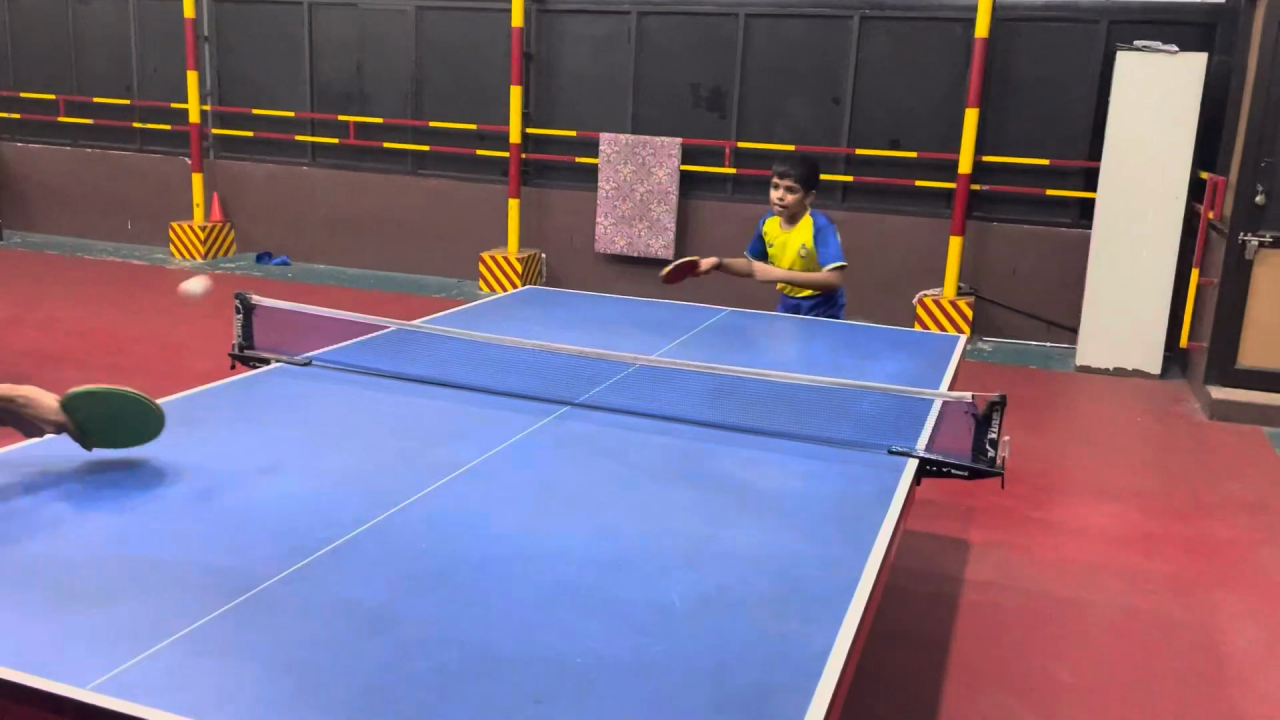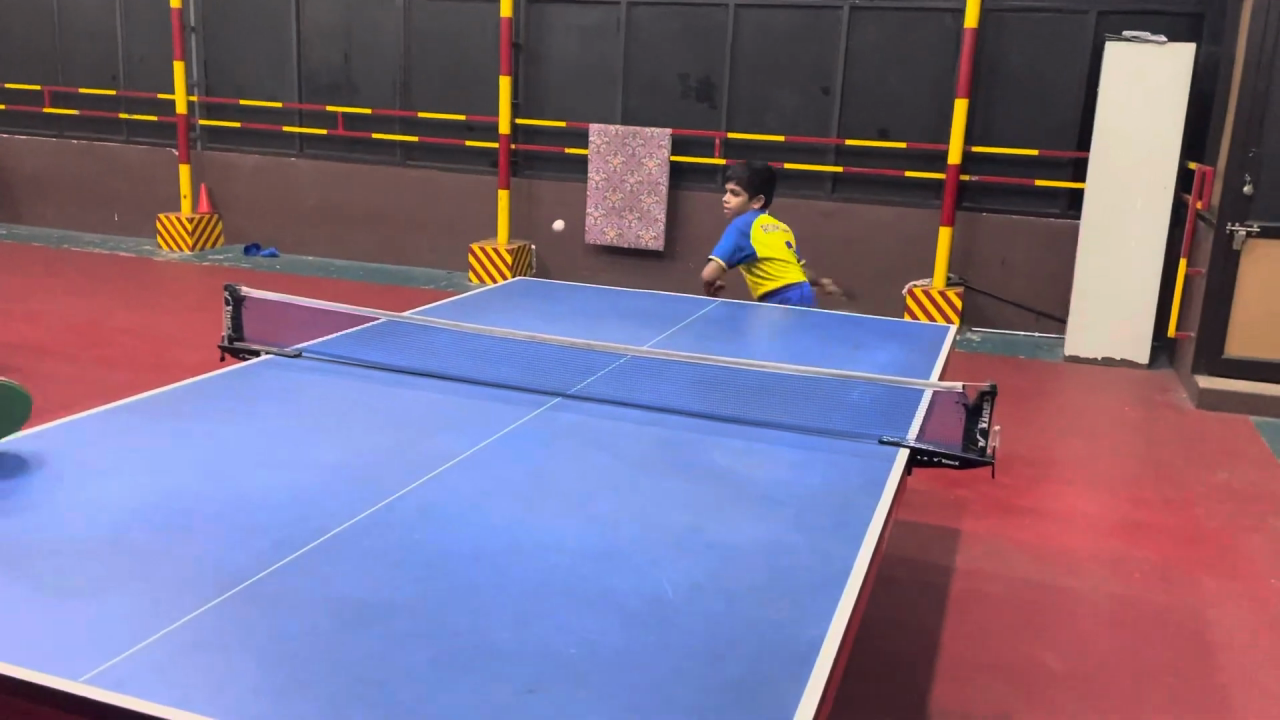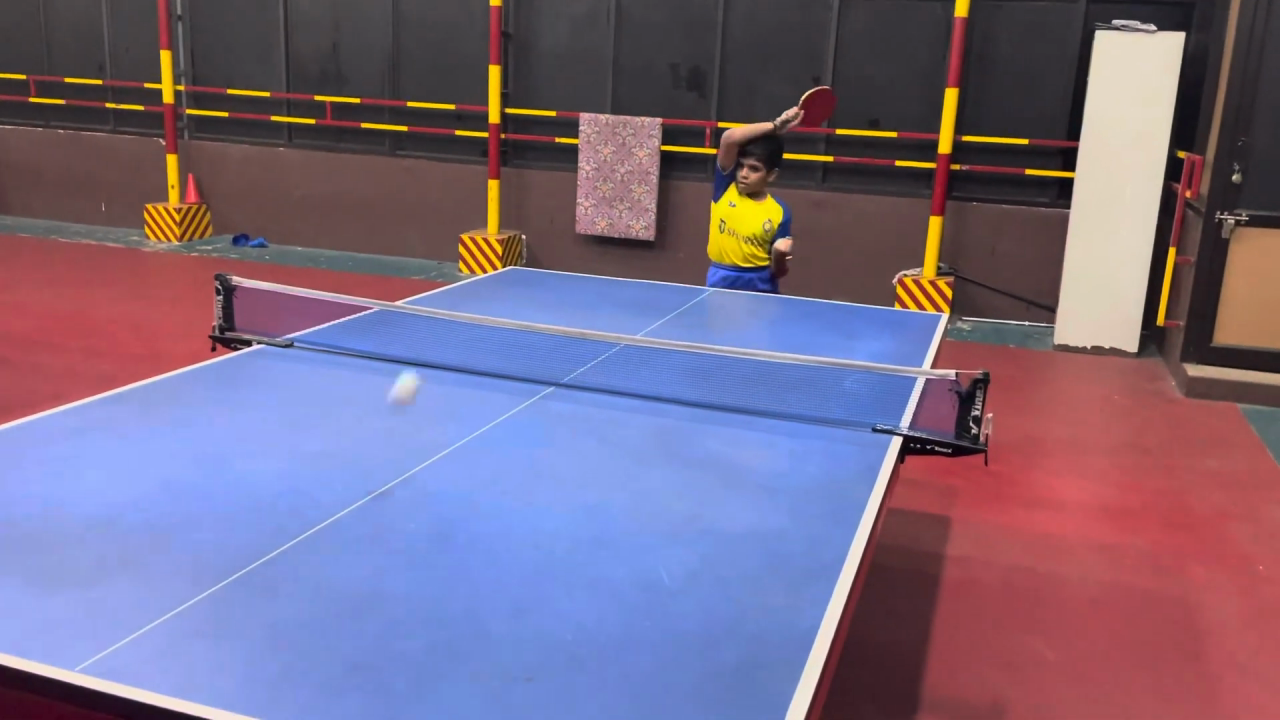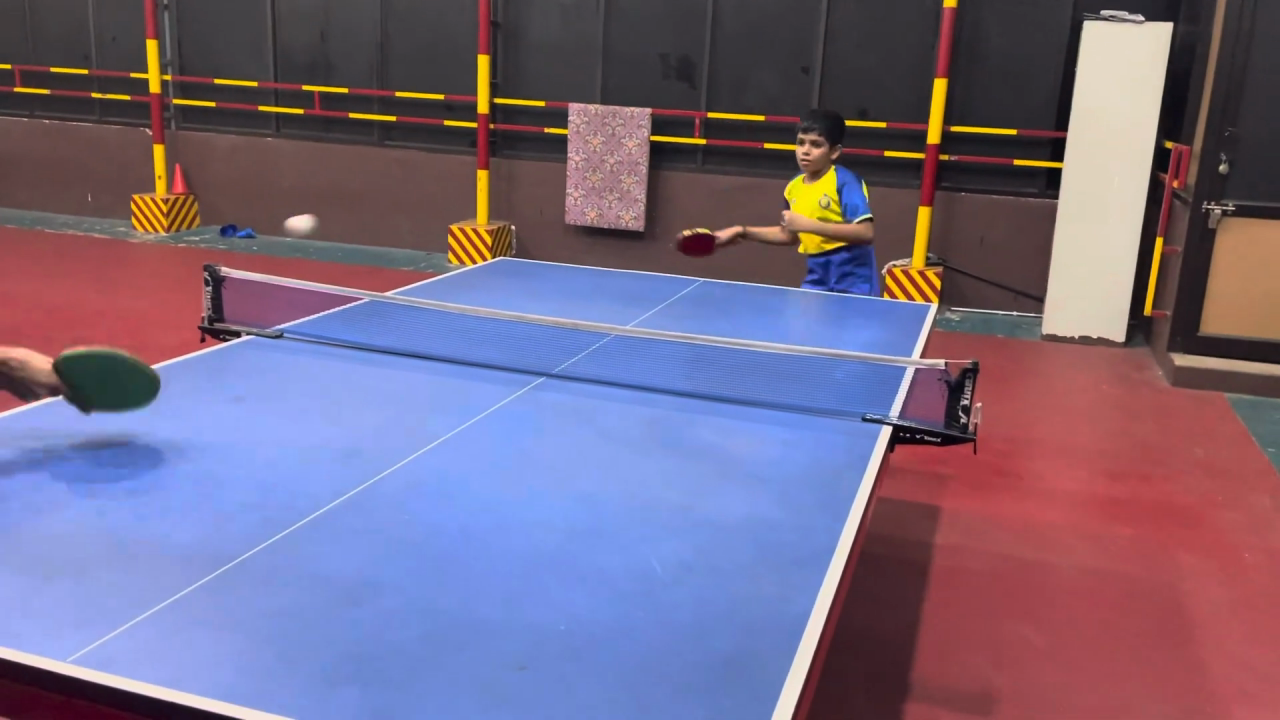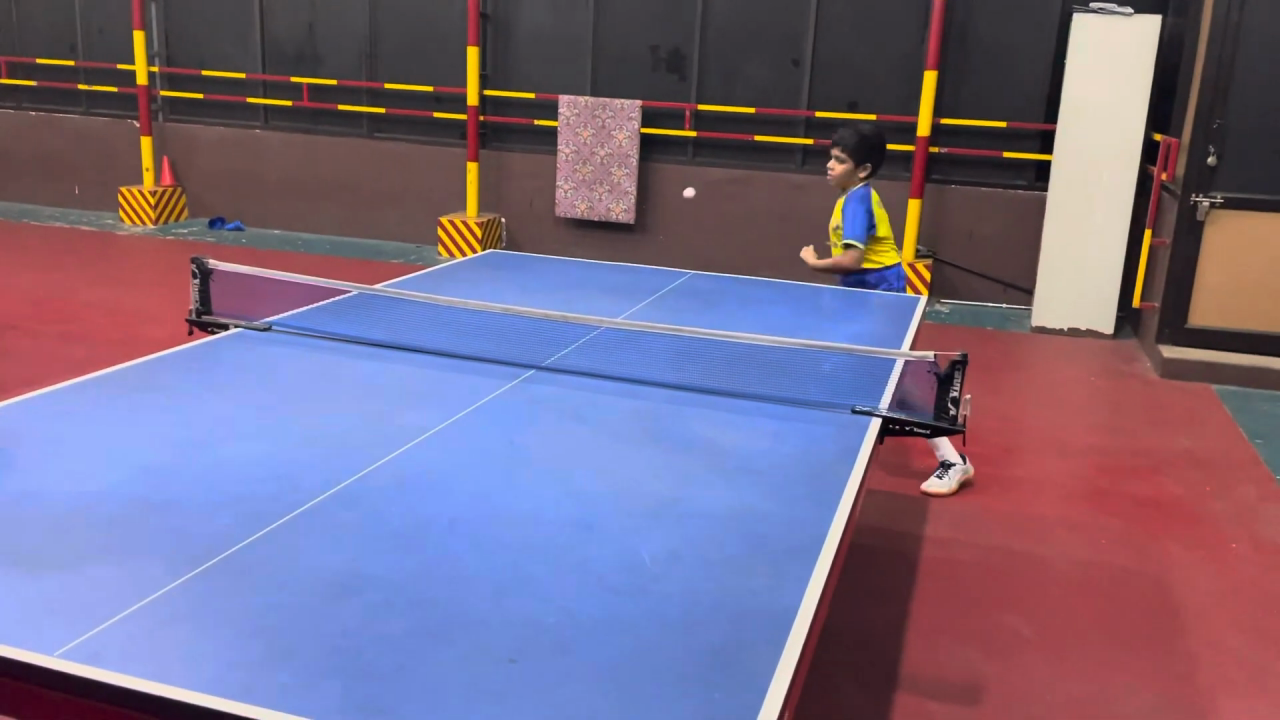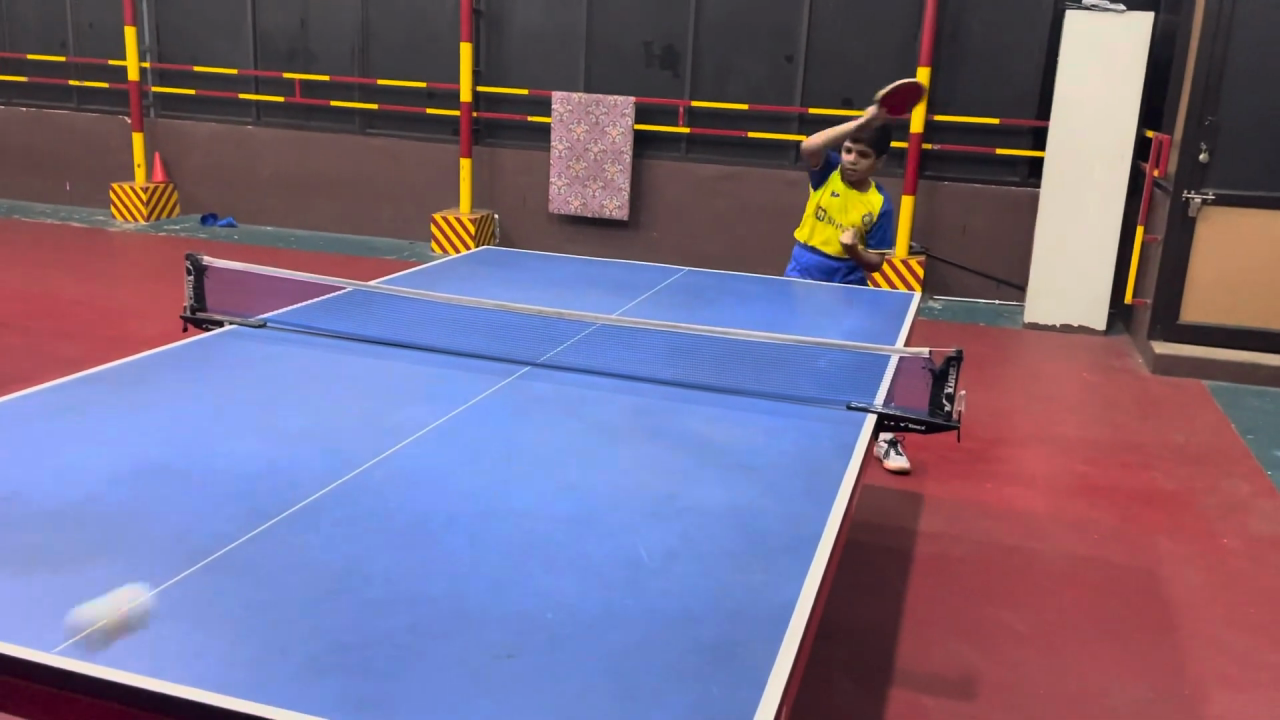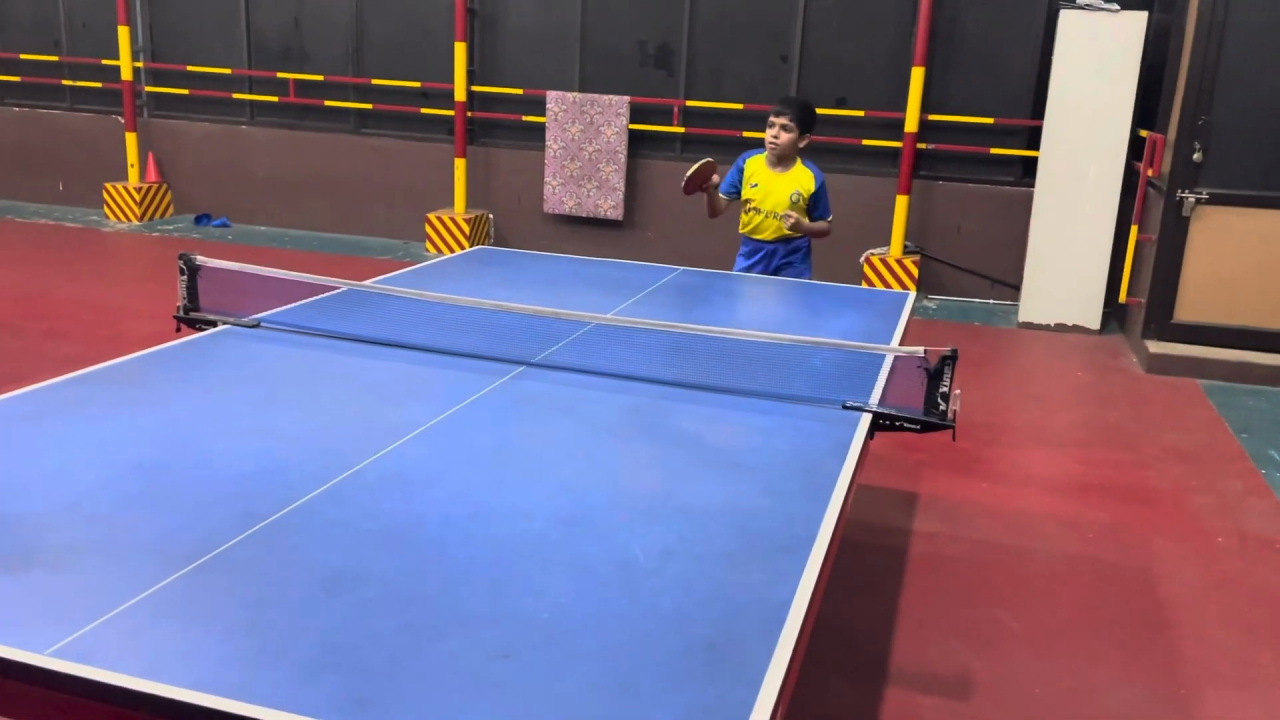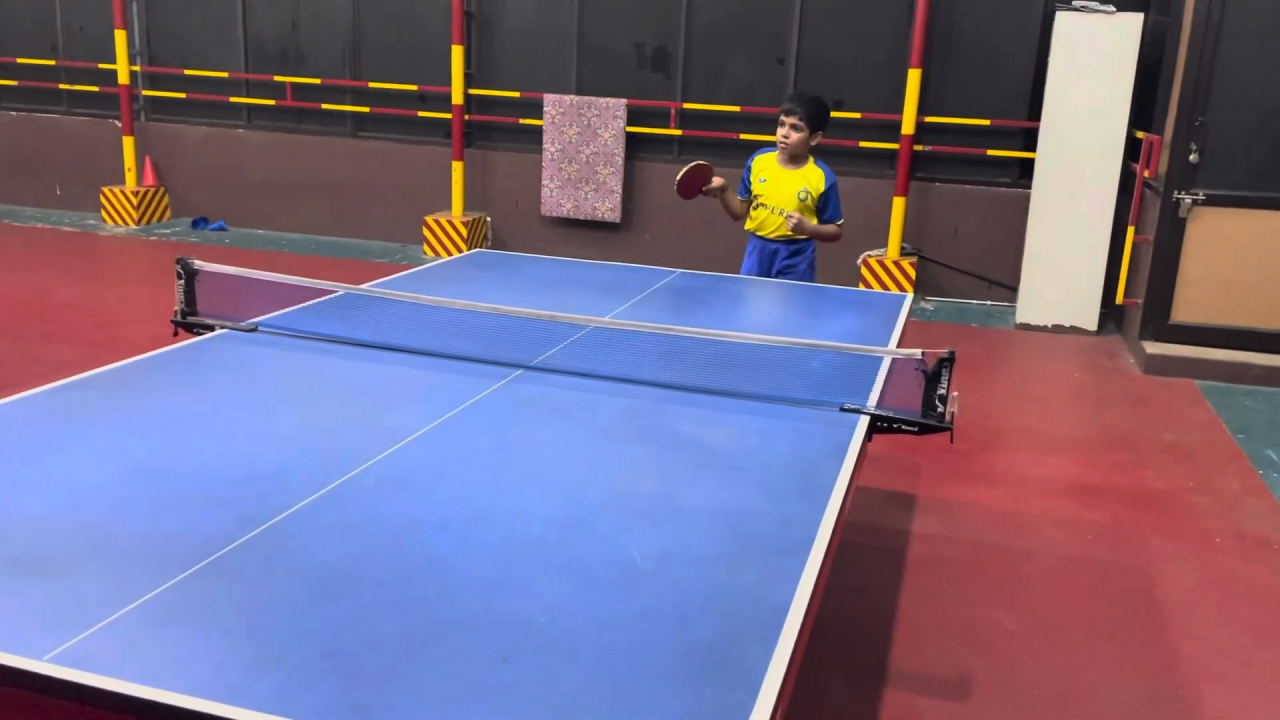
dt=0.5s
person 1, frame 1
left shoulder: (820, 226)
right shoulder: (768, 223)
left elbow: (834, 280)
right elbow: (752, 266)
left wrist: (782, 275)
right wrist: (718, 263)
left hip: (823, 312)
right hip: (790, 309)
person 1, frame 2
left shoulder: (742, 225)
right shoulder: (780, 227)
left elbow: (710, 275)
right elbow: (798, 270)
left wrist: (711, 289)
right wrist: (819, 282)
left hip: (786, 305)
person 1, frame 3
left shoulder: (779, 213)
right shoulder: (727, 187)
left elbow: (780, 271)
right elbow: (729, 138)
left wrist: (780, 256)
right wrist: (777, 125)
left hip: (760, 289)
right hip: (720, 285)
person 1, frame 4
left shoulder: (846, 182)
right shoulder: (794, 188)
left elbow: (865, 234)
right elbow: (790, 237)
left wrist: (810, 225)
right wrist: (742, 231)
left hip: (853, 278)
right hip: (818, 278)
person 1, frame 5
left shoulder: (856, 200)
right shoulder: (862, 197)
left elbow: (853, 260)
left wrist: (814, 263)
left hip: (879, 296)
right hip: (863, 295)
person 1, frame 6
left shoulder: (880, 202)
right shoulder: (826, 170)
left elbow: (876, 263)
right elbow: (808, 147)
left wrist: (855, 251)
right wrist: (863, 122)
left hip: (848, 286)
right hip: (803, 278)
left ankle: (886, 438)
person 1, frame 7
left shoulder: (812, 178)
right shoulder: (747, 163)
left elbow: (825, 226)
right elbow: (716, 211)
left wrist: (803, 227)
right wrist: (712, 189)
left hip: (791, 260)
right hip: (751, 255)
person 1, frame 8
left shoulder: (822, 178)
right shoulder: (758, 161)
left elbow: (835, 231)
right elbow: (739, 212)
left wrist: (807, 228)
right wrist: (722, 191)
left hip: (794, 262)
right hip: (756, 255)
